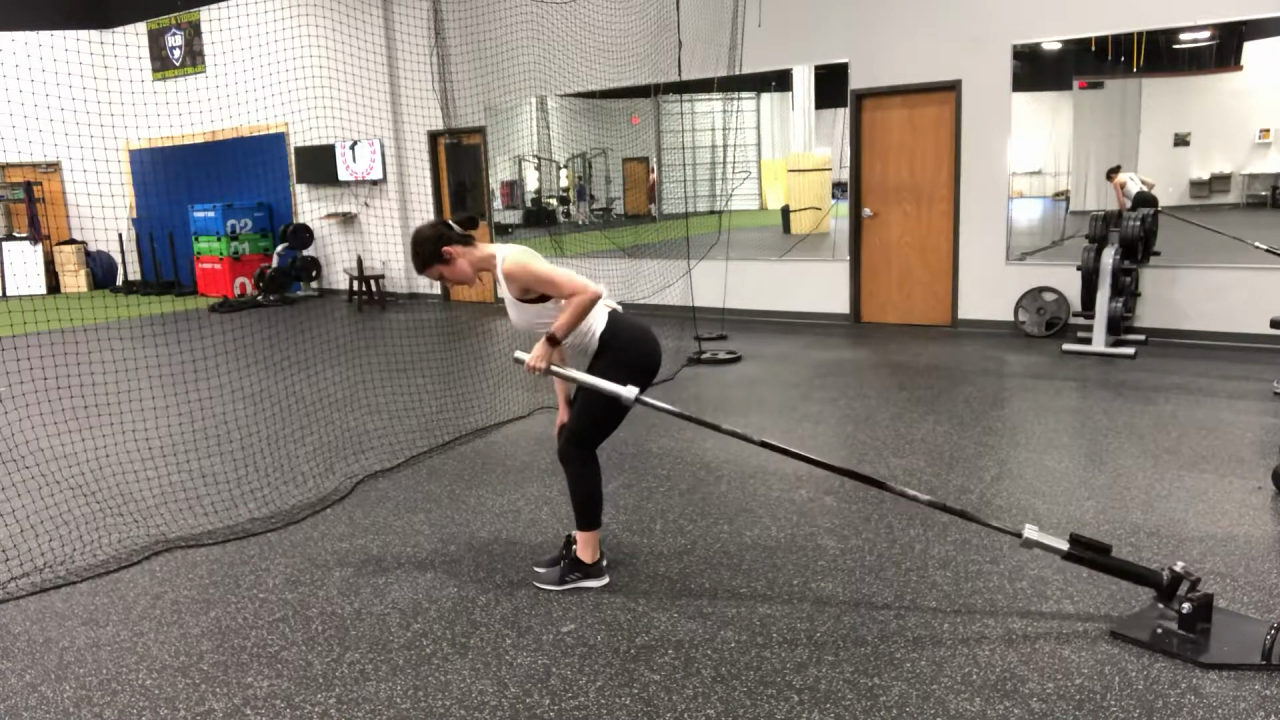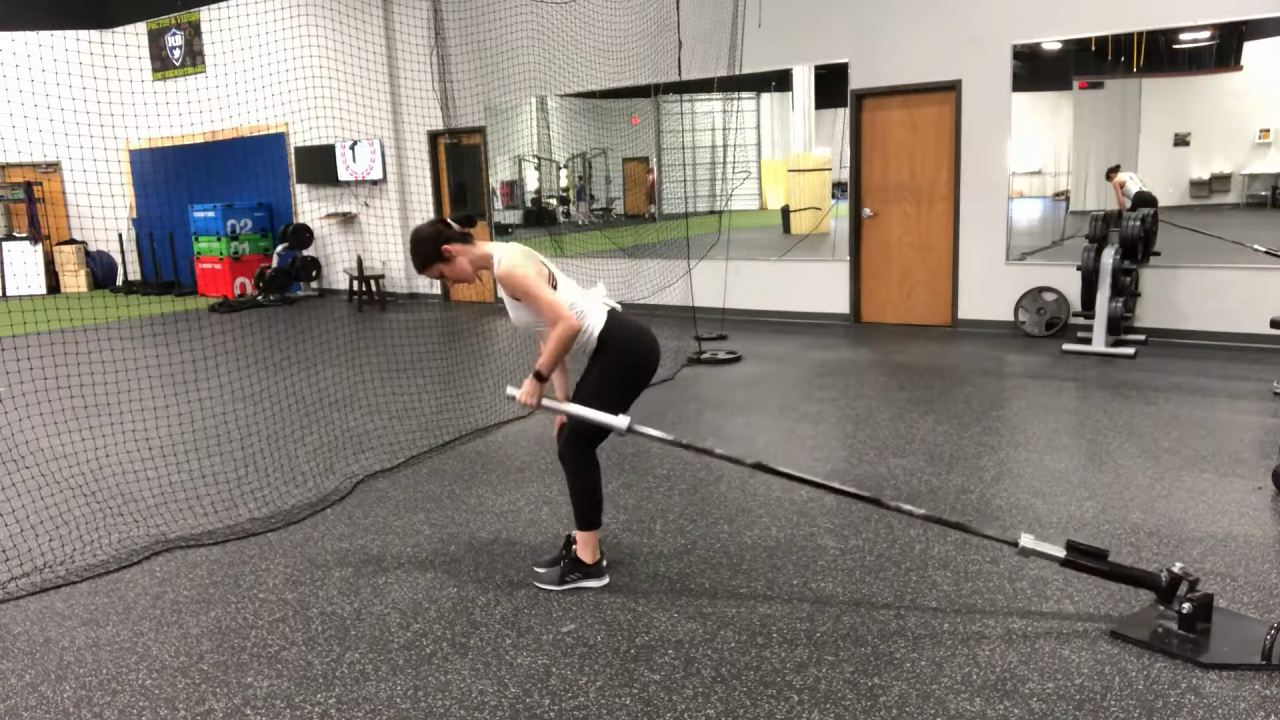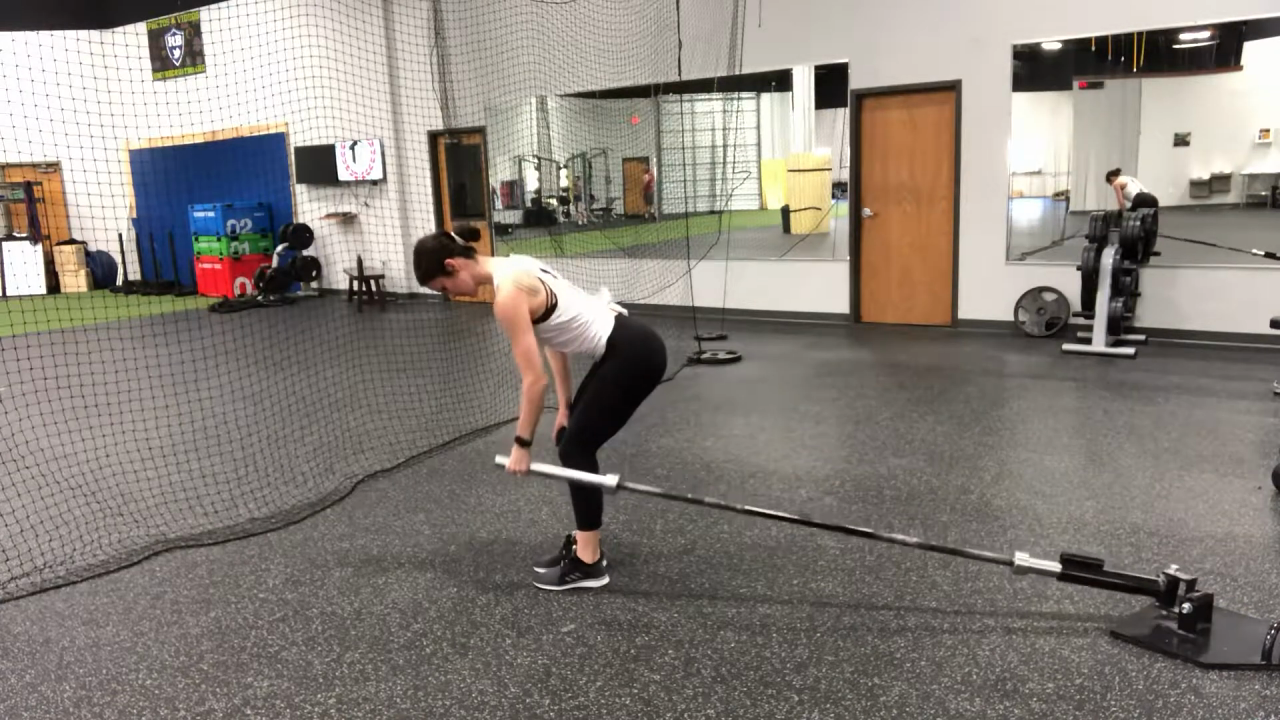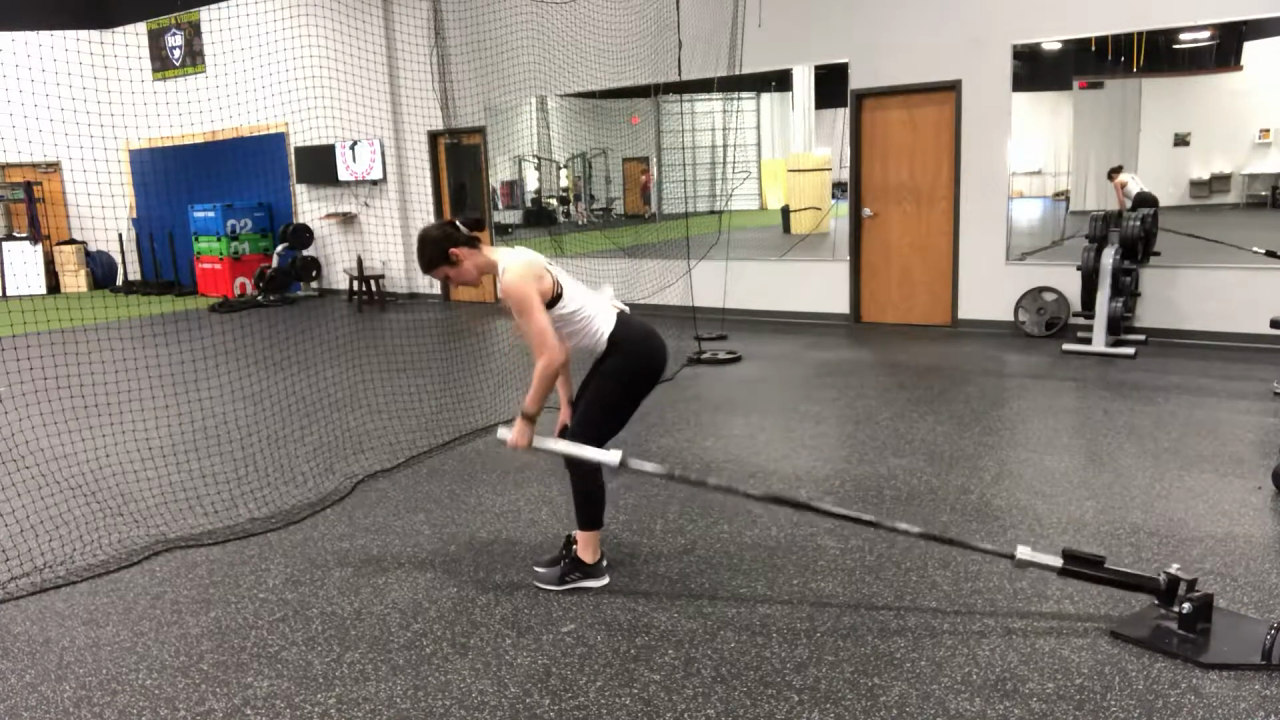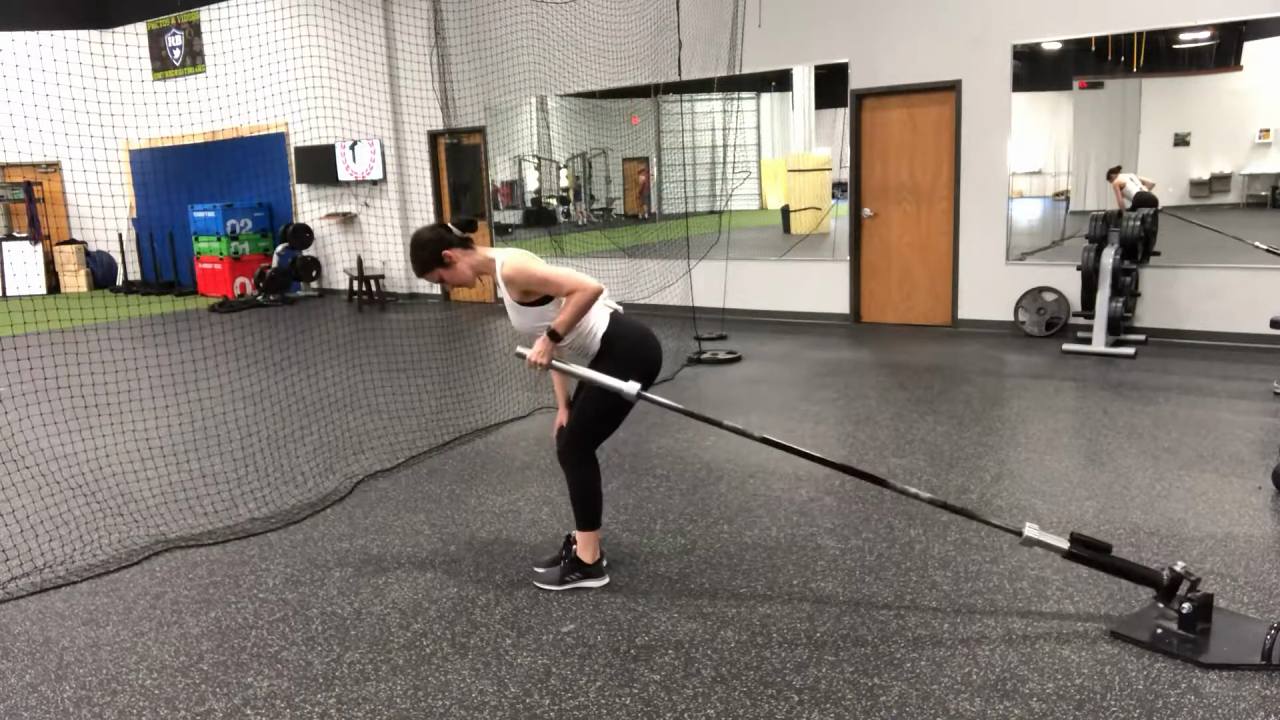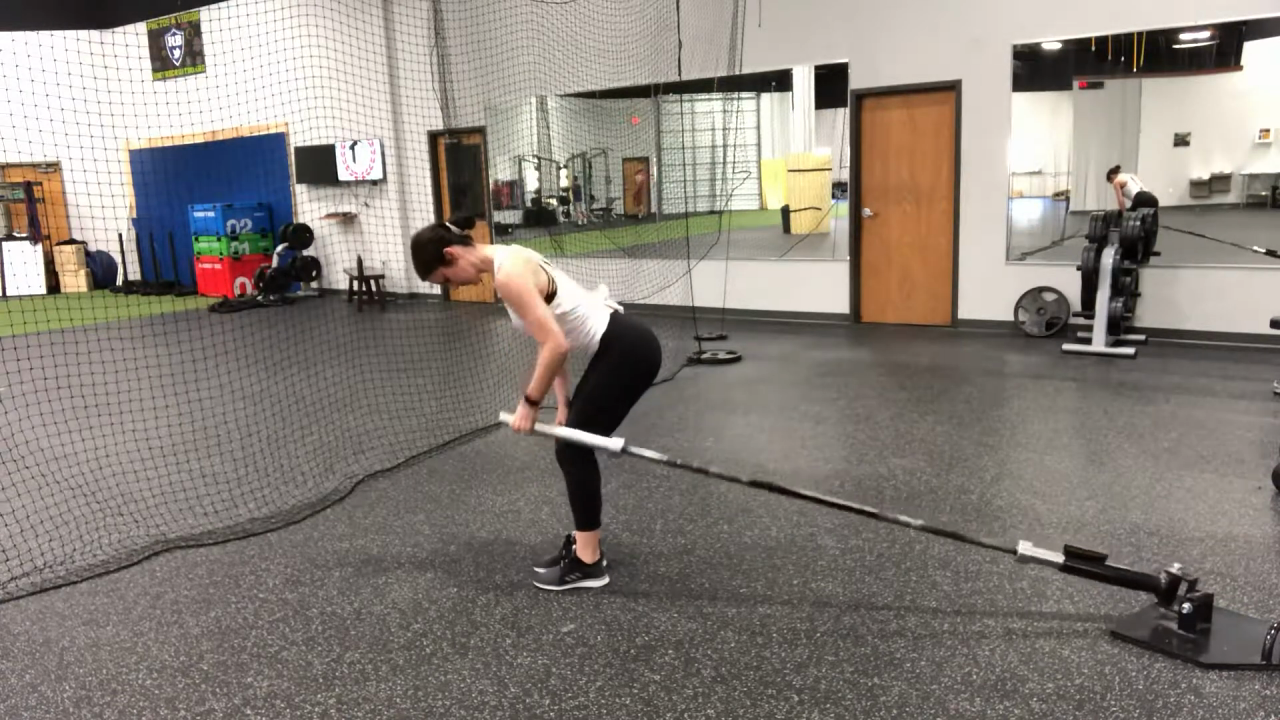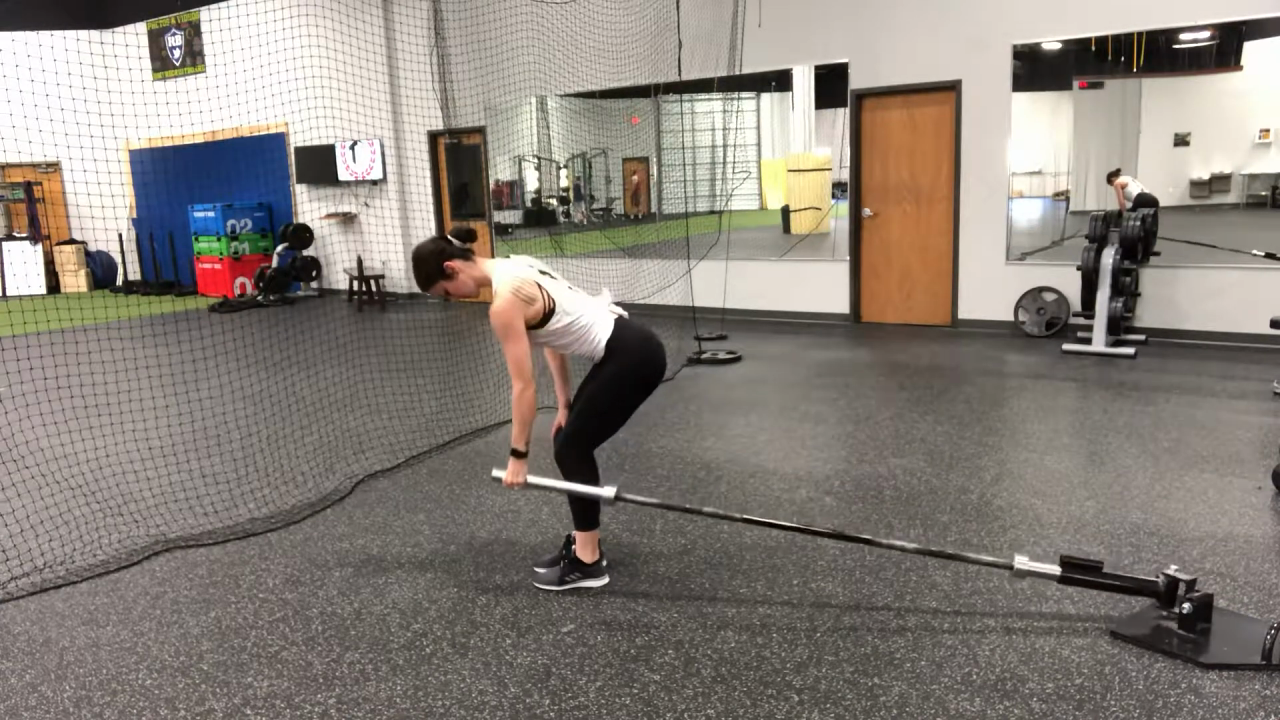
dt=0.4s
person 1, frame 1
left shoulder: (512, 265)
right shoulder: (505, 266)
left elbow: (588, 294)
right elbow: (554, 321)
left wrist: (547, 345)
right wrist: (564, 402)
left hip: (628, 350)
right hip: (615, 347)
left knee: (575, 447)
right knee: (572, 442)
left ankle: (588, 563)
right ankle: (582, 543)
person 1, frame 2
left shoulder: (508, 267)
right shoulder: (506, 262)
left elbow: (569, 324)
right elbow: (550, 330)
left wrist: (537, 379)
right wrist: (562, 400)
left hip: (626, 349)
right hip: (614, 346)
left knee: (575, 447)
right knee: (571, 442)
left ankle: (588, 563)
right ankle: (583, 544)
person 1, frame 3
left shoulder: (508, 295)
right shoulder: (513, 268)
left elbow: (534, 380)
left wrist: (522, 445)
right wrist: (565, 407)
left hip: (634, 354)
right hip: (622, 347)
left knee: (576, 448)
right knee: (570, 440)
left ankle: (588, 562)
right ankle: (583, 542)
person 1, frame 4
left shoulder: (514, 279)
right shoulder: (515, 262)
left elbow: (550, 359)
right elbow: (556, 335)
left wrist: (526, 420)
right wrist: (567, 404)
left hip: (634, 352)
right hip: (621, 347)
left knee: (581, 447)
right knee: (573, 440)
left ankle: (588, 563)
right ankle: (583, 543)
person 1, frame 5
left shoulder: (512, 267)
right shoulder: (504, 270)
left elbow: (589, 288)
right elbow: (560, 339)
left wrist: (549, 337)
right wrist: (564, 406)
left hip: (628, 351)
right hip: (613, 349)
left knee: (575, 449)
right knee: (571, 443)
left ankle: (588, 563)
right ankle: (583, 544)
person 1, frame 6
left shoulder: (508, 275)
right shoulder: (510, 262)
left elbow: (556, 345)
right elbow: (554, 339)
left wrist: (529, 405)
right wrist: (563, 402)
left hip: (628, 351)
right hip: (617, 347)
left knee: (573, 449)
right knee: (572, 442)
left ankle: (588, 563)
right ankle: (582, 543)
person 1, frame 7
left shoulder: (505, 301)
right shoulder: (514, 268)
left elbow: (524, 386)
left wrist: (518, 457)
right wrist: (565, 405)
left hip: (634, 357)
right hip: (623, 348)
left knee: (572, 449)
right knee: (569, 440)
left ankle: (588, 562)
right ankle: (583, 543)
